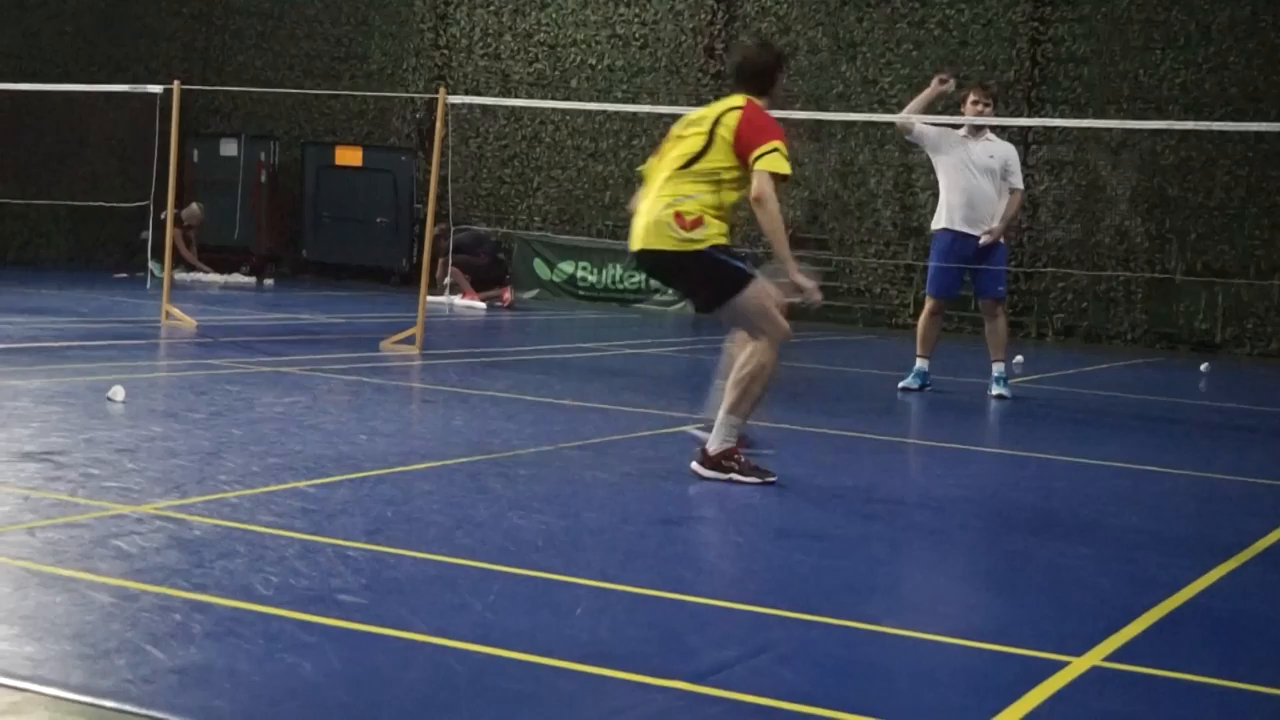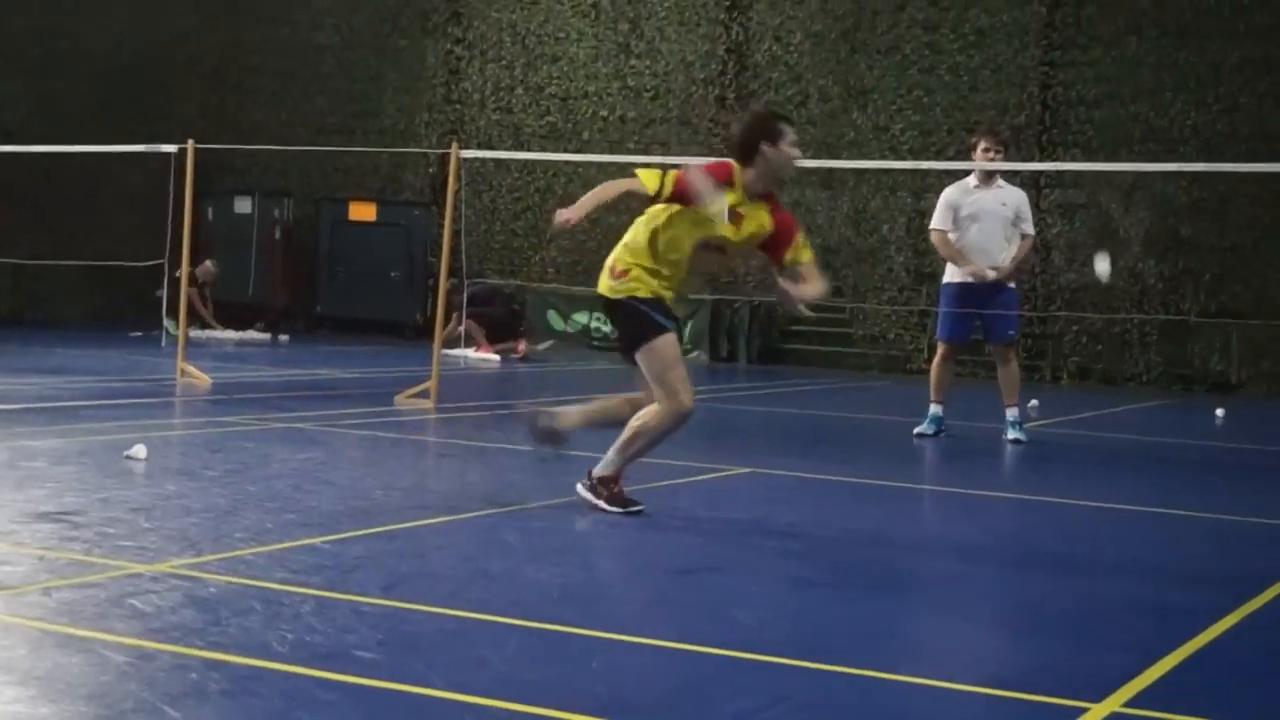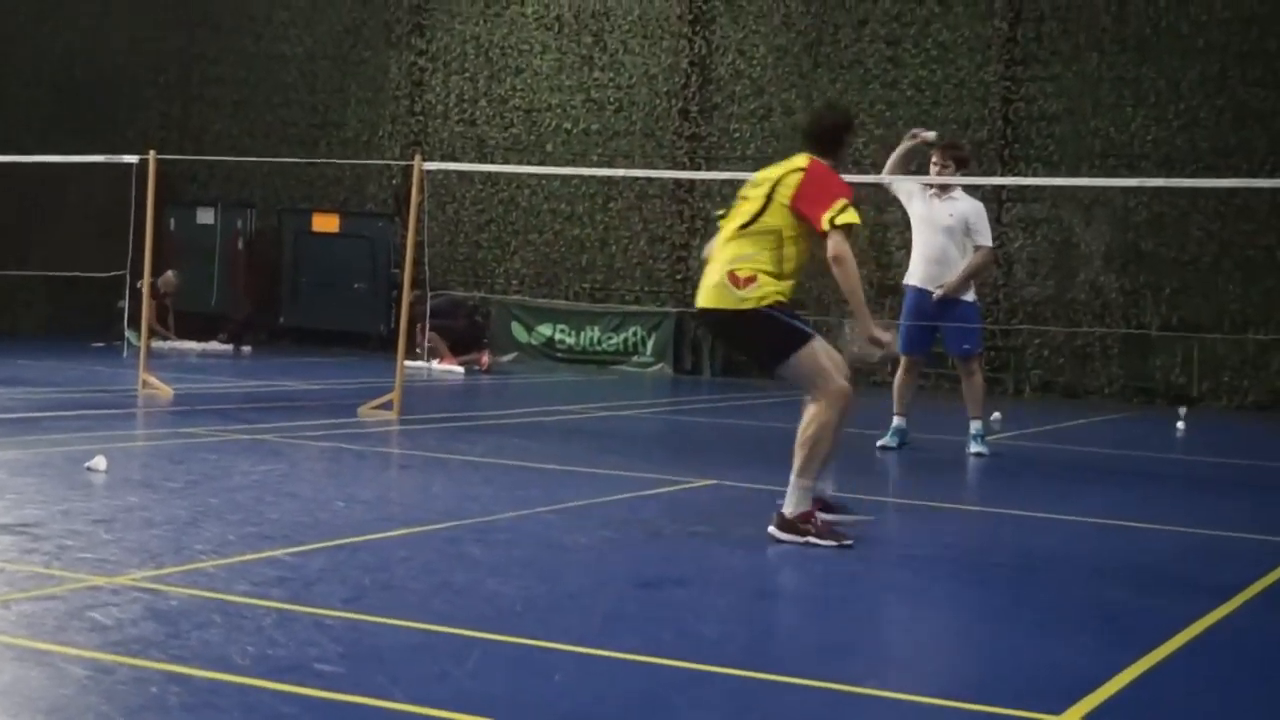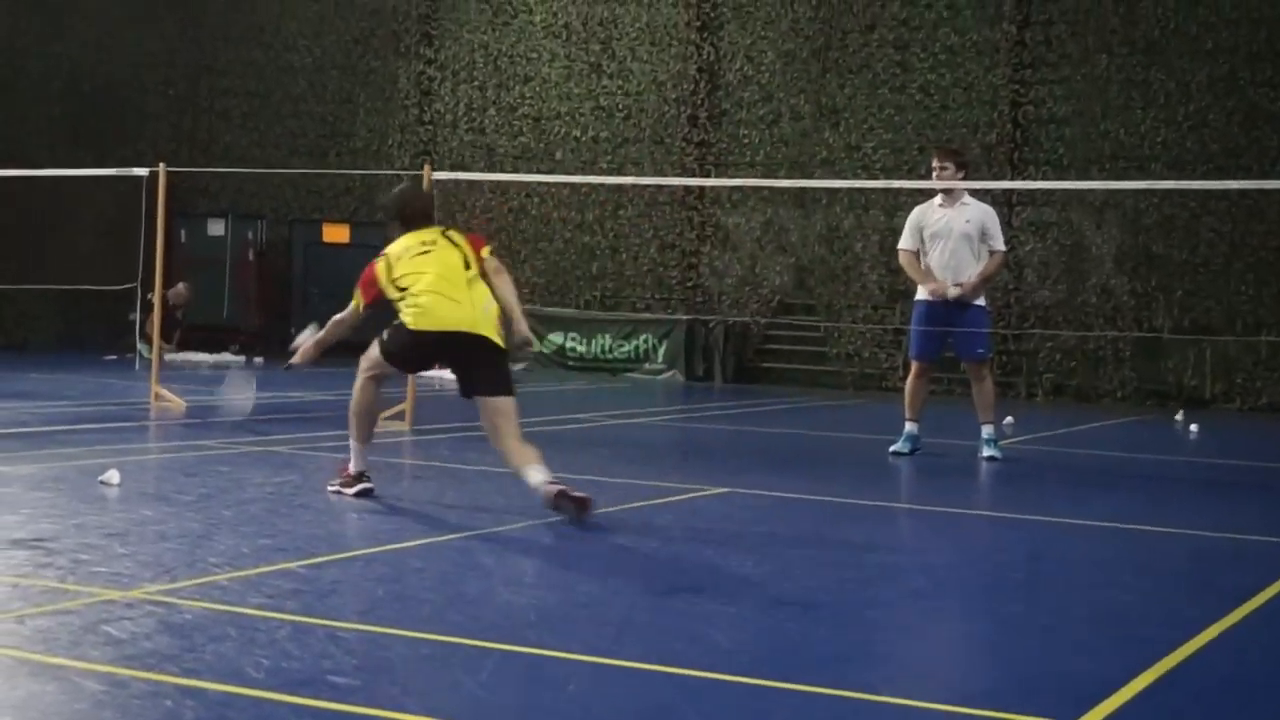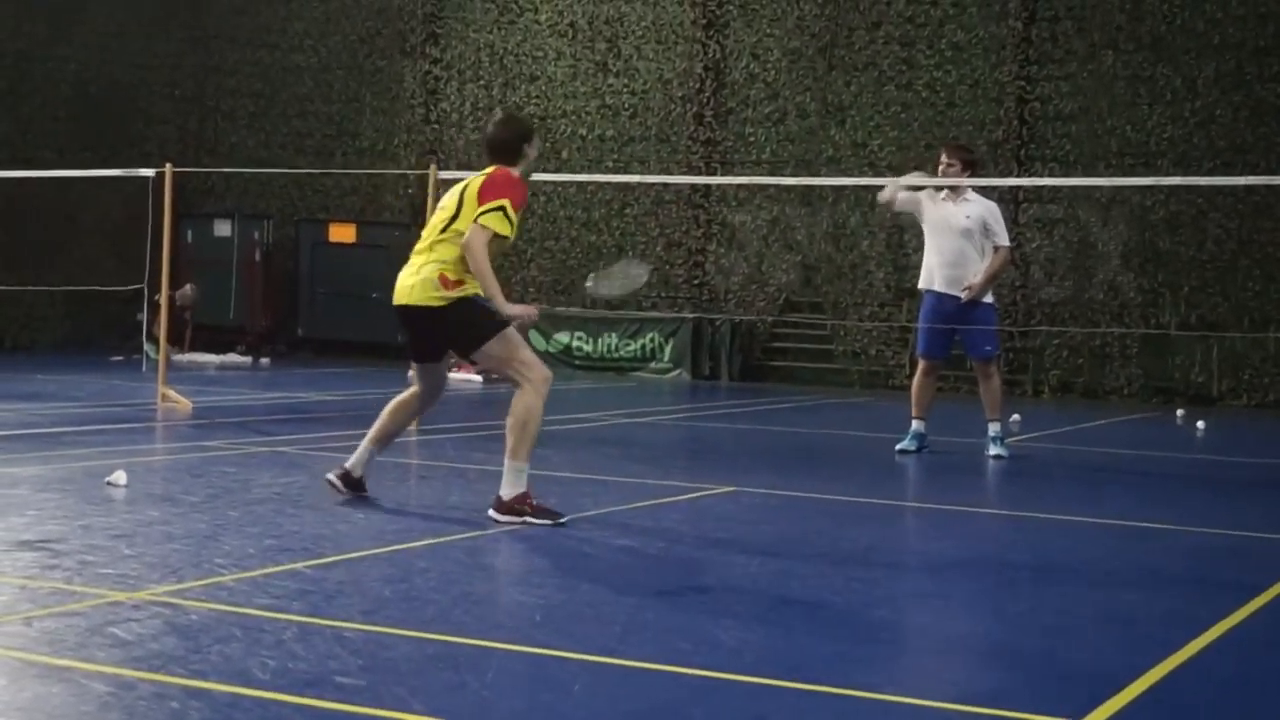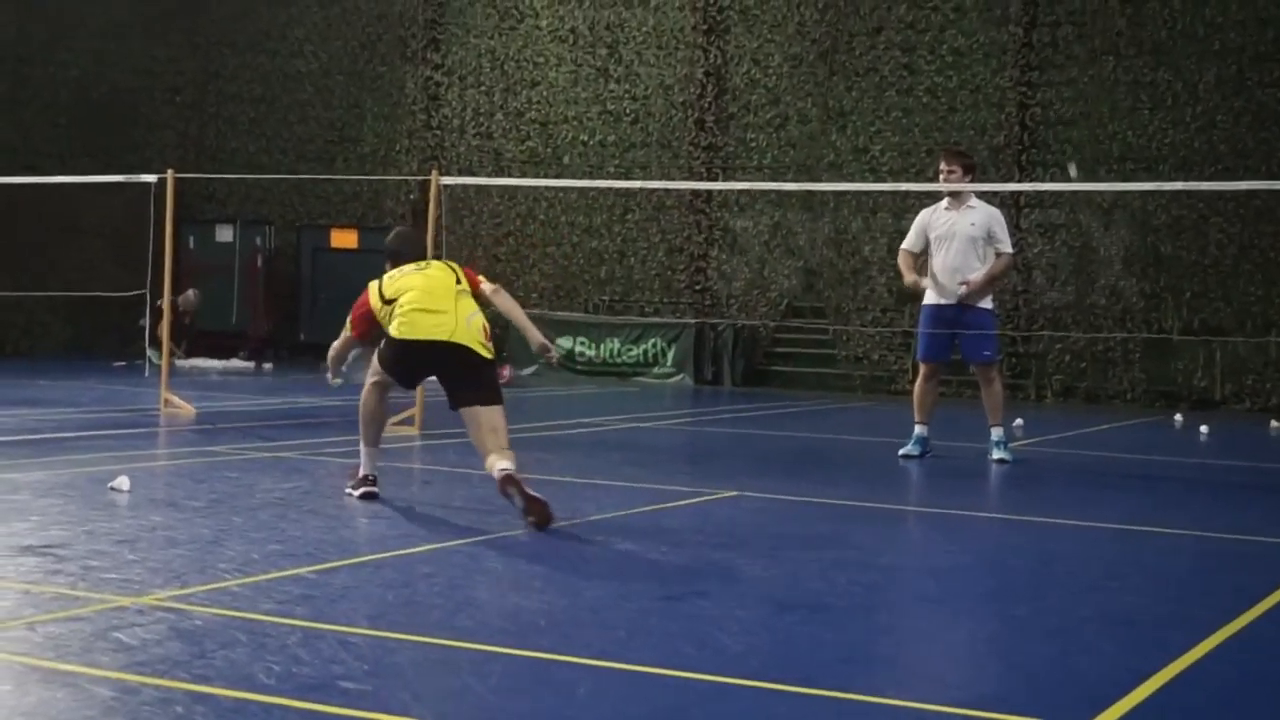
dt=0.7s
person 1, frame 1
left shoulder: (694, 120)
right shoulder: (760, 123)
left elbow: (642, 195)
right elbow: (762, 195)
right wrist: (791, 270)
left hip: (648, 239)
right hip: (686, 238)
left knee: (752, 322)
right knee: (774, 332)
left ankle: (727, 426)
right ankle: (718, 452)
person 1, frame 2
left shoulder: (776, 218)
right shoulder: (712, 177)
left elbow: (812, 283)
right elbow: (624, 186)
left wrist: (797, 291)
right wrist: (578, 209)
left hip: (660, 290)
right hip: (631, 282)
left knee: (665, 402)
right knee: (678, 403)
left ankle: (555, 422)
right ankle: (603, 478)
person 1, frame 3
left shoulder: (771, 176)
right shoulder: (824, 180)
left elbow: (710, 248)
right elbow: (838, 253)
right wrist: (867, 325)
left hip: (716, 299)
right hip: (748, 299)
left knee: (831, 376)
right knee: (834, 391)
left ankle: (810, 492)
right ankle: (793, 515)
person 1, frame 4
left shoulder: (385, 260)
right shoulder: (461, 240)
left elbow: (347, 319)
right elbow: (497, 271)
left wrist: (311, 348)
right wrist: (520, 323)
left hip: (423, 326)
right hip: (479, 335)
left knee: (368, 372)
right knee: (509, 441)
left ankle: (357, 472)
right ankle: (546, 485)
person 1, frame 5
left shoulder: (471, 186)
right shoulder: (509, 186)
right elbow: (473, 244)
right wrist: (502, 305)
left hip: (408, 296)
right hip: (441, 297)
left knee: (426, 391)
right knee: (536, 379)
left ankle: (352, 471)
right ankle: (512, 497)
person 1, frame 6
left shoulder: (377, 287)
right shoulder: (453, 270)
left elbow: (341, 348)
right elbow: (493, 293)
left wrist: (334, 371)
right wrist: (535, 336)
left hip: (409, 338)
right hip: (468, 347)
left knee: (376, 380)
right knee: (497, 452)
left ankle: (366, 476)
right ankle: (509, 476)
person 2, frame 1
left shoulder: (1006, 150)
right shoulder: (943, 139)
left elbow: (1016, 193)
right elbow: (903, 122)
left wrist: (1001, 226)
right wrist: (932, 92)
left hip: (989, 240)
right hip: (950, 236)
left knee: (993, 308)
right knee: (934, 304)
left ankle: (998, 376)
right ankle: (921, 370)
person 2, frame 2
left shoulder: (1016, 196)
right shoulder: (954, 193)
left elbow: (1027, 237)
right elbow: (937, 236)
left wrist: (1011, 266)
right wrist: (966, 265)
left hip: (1001, 287)
right hip: (959, 284)
left knee: (1005, 352)
right knee: (946, 350)
left ankle: (1013, 420)
right ankle: (935, 416)
person 2, frame 3
left shoulder: (972, 207)
right shoulder: (916, 195)
left elbow: (986, 253)
right elbow: (888, 173)
left wrist: (958, 282)
right wrist: (907, 145)
left hip: (958, 300)
right hip: (919, 295)
left knee: (968, 366)
right knee: (908, 362)
left ankle: (976, 433)
right ankle: (898, 428)
person 2, frame 4
left shoulder: (983, 212)
right shoulder: (921, 213)
left elbow: (998, 255)
right elbow: (905, 254)
left wrist: (975, 283)
right wrist: (929, 282)
left hip: (970, 304)
right hip: (929, 303)
left knee: (979, 370)
right knee: (919, 368)
left ankle: (988, 437)
right ankle: (911, 433)
person 2, frame 5
left shoulder: (986, 208)
right shoulder: (927, 202)
left elbow: (1003, 250)
right elbow: (885, 199)
left wrist: (982, 281)
right wrist: (907, 181)
left hip: (975, 302)
right hip: (935, 298)
left knee: (986, 367)
right knee: (926, 365)
left ankle: (995, 435)
right ankle: (917, 431)
person 2, frame 6
left shoulder: (989, 215)
right shoulder: (928, 215)
left elbow: (1005, 257)
right elbow: (907, 252)
left wrist: (981, 282)
right wrist: (910, 275)
left hip: (977, 307)
right hip: (936, 305)
left knee: (987, 372)
right knee: (928, 371)
left ankle: (997, 439)
right ankle: (920, 436)
